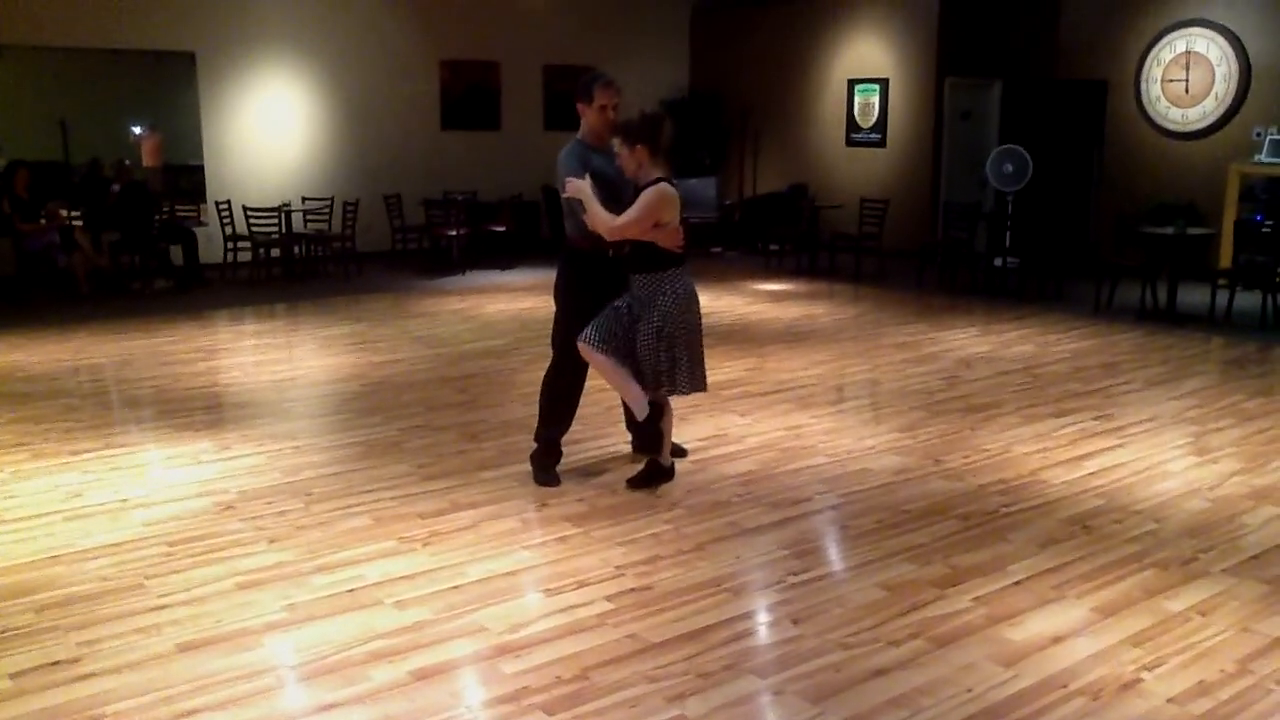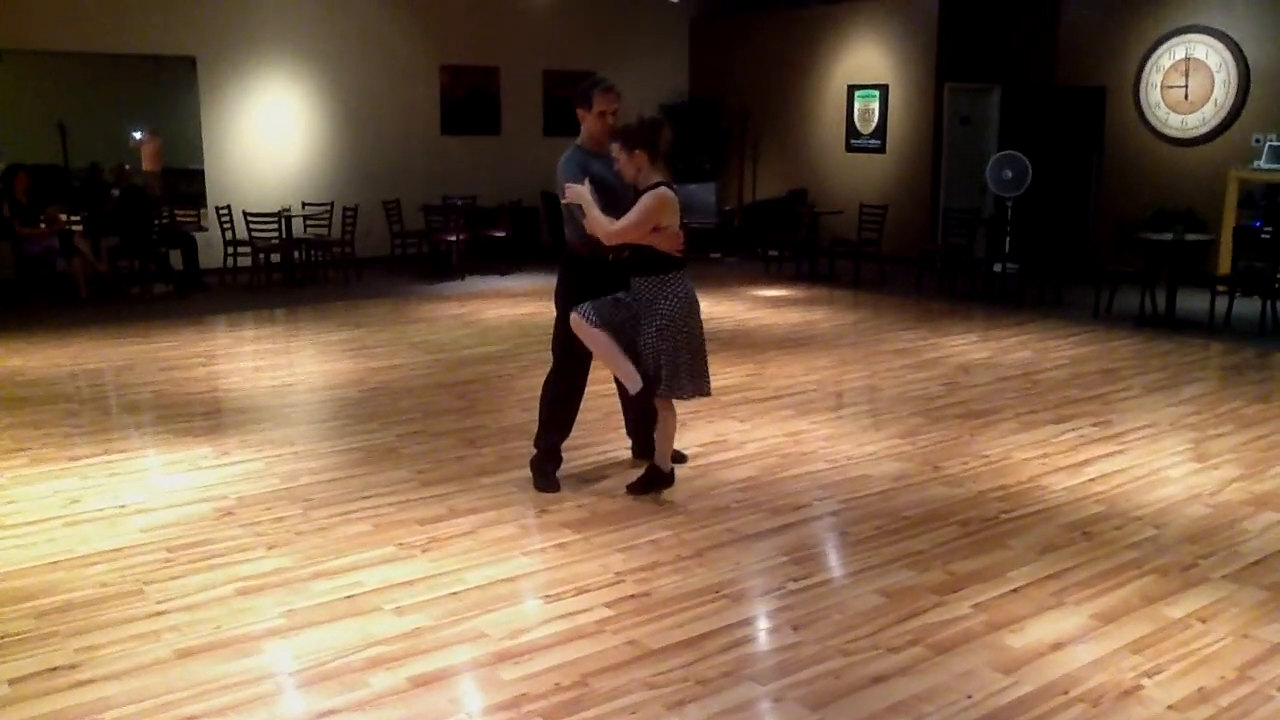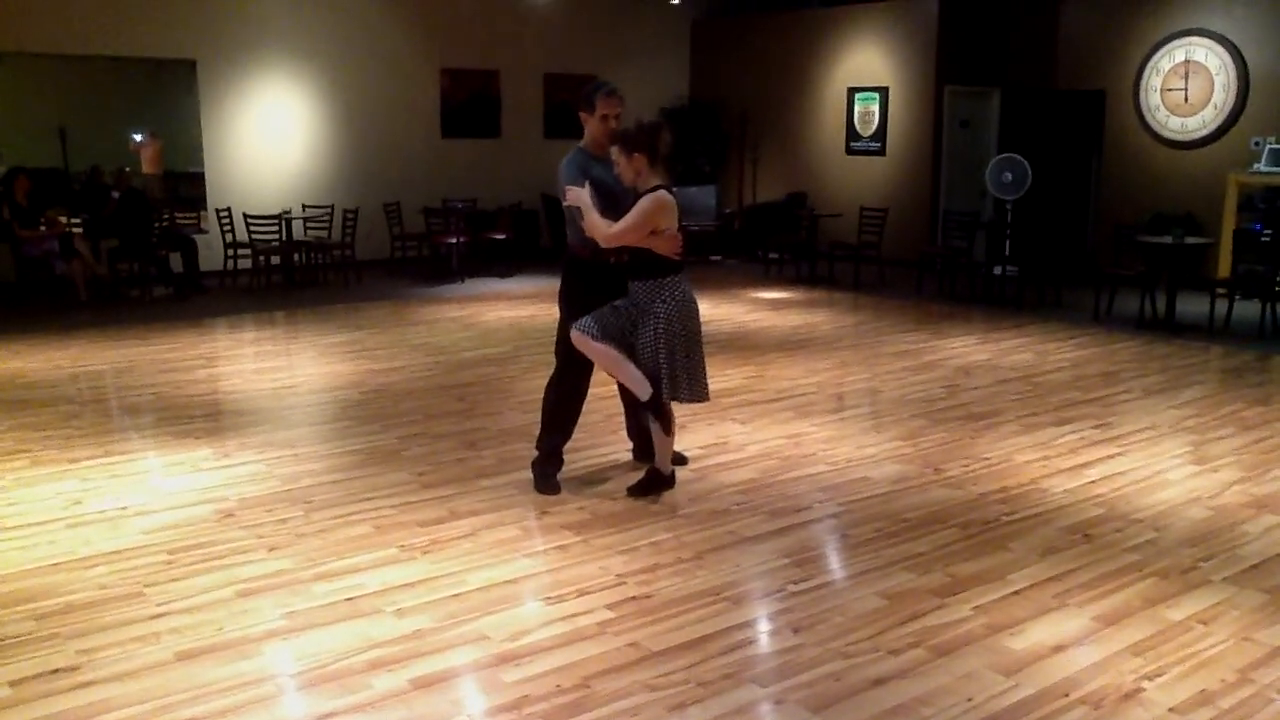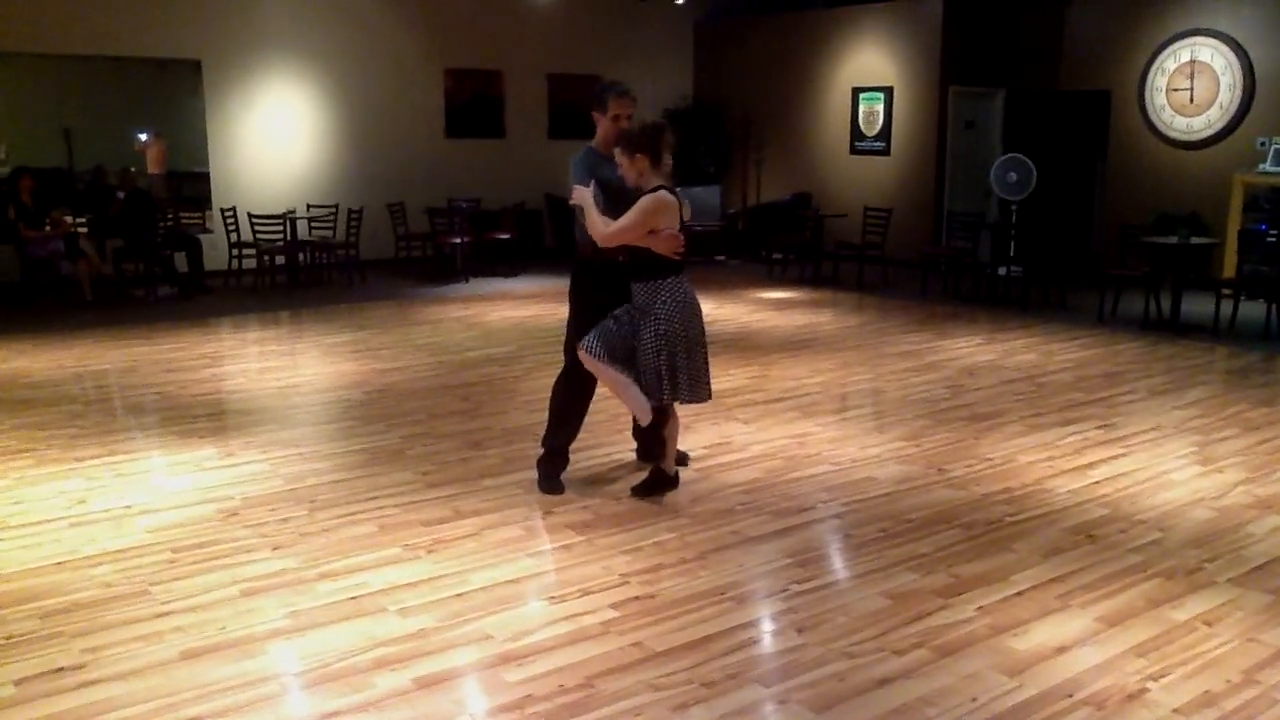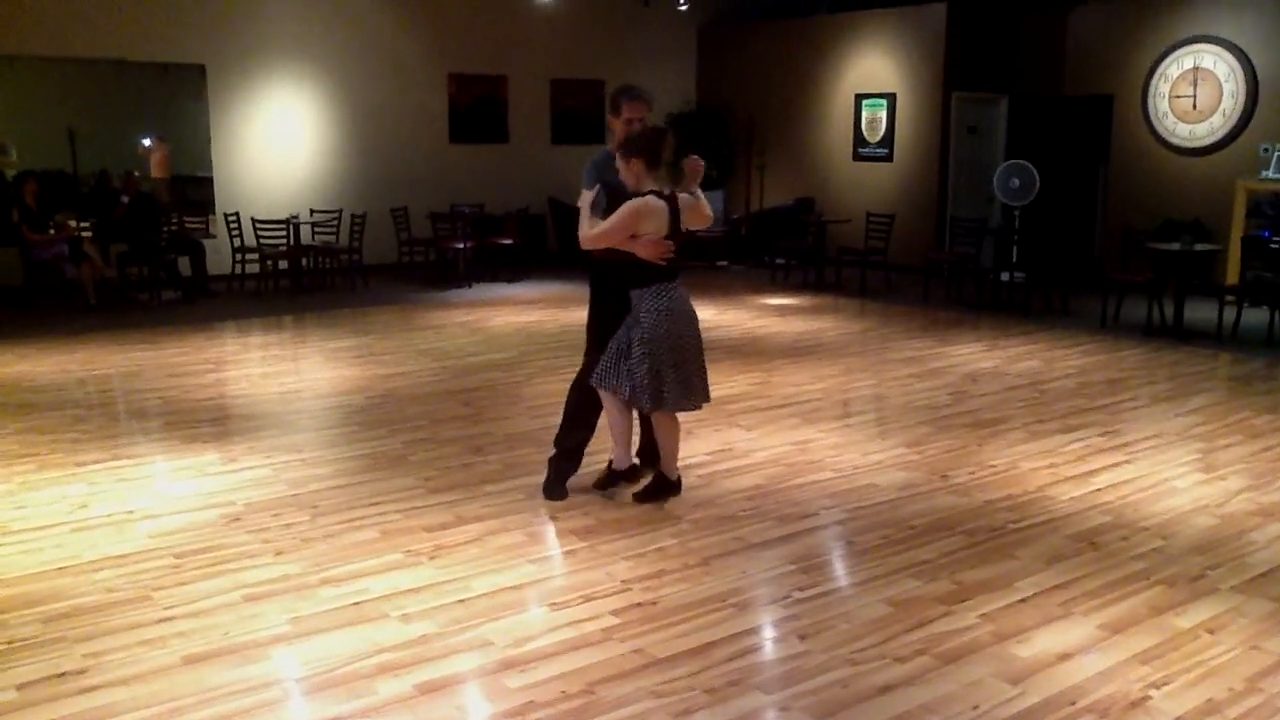
dt=0.3s
person 1, frame 1
left shoulder: (618, 152)
right shoulder: (573, 159)
left elbow: (629, 206)
right wrist: (653, 235)
left hip: (619, 266)
right hip: (583, 269)
right knee: (569, 362)
right ankle: (545, 453)
person 1, frame 2
left shoulder: (619, 157)
right shoulder: (573, 164)
left elbow: (631, 211)
right wrist: (653, 239)
left hip: (620, 271)
right hip: (584, 274)
right knee: (569, 368)
left ankle: (645, 441)
right ankle: (545, 459)
person 1, frame 3
right shoulder: (575, 166)
right wrist: (651, 242)
left hip: (623, 274)
right hip: (586, 277)
right knee: (572, 371)
left ankle: (647, 443)
right ankle: (546, 461)
person 1, frame 4
right shoulder: (585, 165)
right wrist: (652, 241)
right hip: (597, 276)
right knee: (580, 369)
left ankle: (651, 443)
right ankle: (552, 460)
person 1, frame 5
right shoulder: (600, 168)
right wrist: (635, 245)
right hip: (613, 278)
right knee: (596, 371)
left ankle: (648, 454)
right ankle: (562, 465)
person 2, frame 1
left shoulder: (660, 193)
right shoulder: (648, 190)
left elbow: (612, 230)
right elbow: (622, 231)
left wrist: (586, 194)
left hip: (665, 297)
right hip: (644, 294)
left knee: (656, 388)
right knee: (590, 344)
left ankle: (662, 463)
right ankle: (645, 411)
person 2, frame 2
left shoulder: (659, 197)
right shoulder: (650, 194)
left elbow: (611, 234)
left wrist: (585, 198)
left hip: (666, 299)
right hip: (645, 295)
left knee: (659, 391)
right knee: (581, 318)
left ankle: (662, 469)
right ankle: (638, 386)
person 2, frame 3
left shoulder: (657, 201)
right shoulder: (652, 197)
left elbow: (607, 237)
left wrist: (584, 202)
left hip: (664, 303)
right hip: (644, 300)
left knee: (659, 392)
right knee: (582, 333)
left ankle: (662, 472)
right ankle: (648, 393)
person 2, frame 4
left shoulder: (655, 201)
right shoulder: (666, 197)
left elbow: (606, 236)
left wrist: (587, 201)
left hip: (665, 303)
right hip: (648, 301)
left knee: (661, 396)
right knee: (590, 350)
left ankle: (667, 472)
right ankle: (652, 416)
person 2, frame 5
left shoulder: (639, 207)
right shoulder: (681, 203)
left elbow: (589, 240)
right elbow: (705, 217)
left wrist: (586, 204)
right wrist: (695, 187)
left hip: (656, 309)
right hip: (666, 304)
left knee: (657, 402)
right knee: (611, 383)
left ankle: (669, 478)
right ankle: (621, 461)
